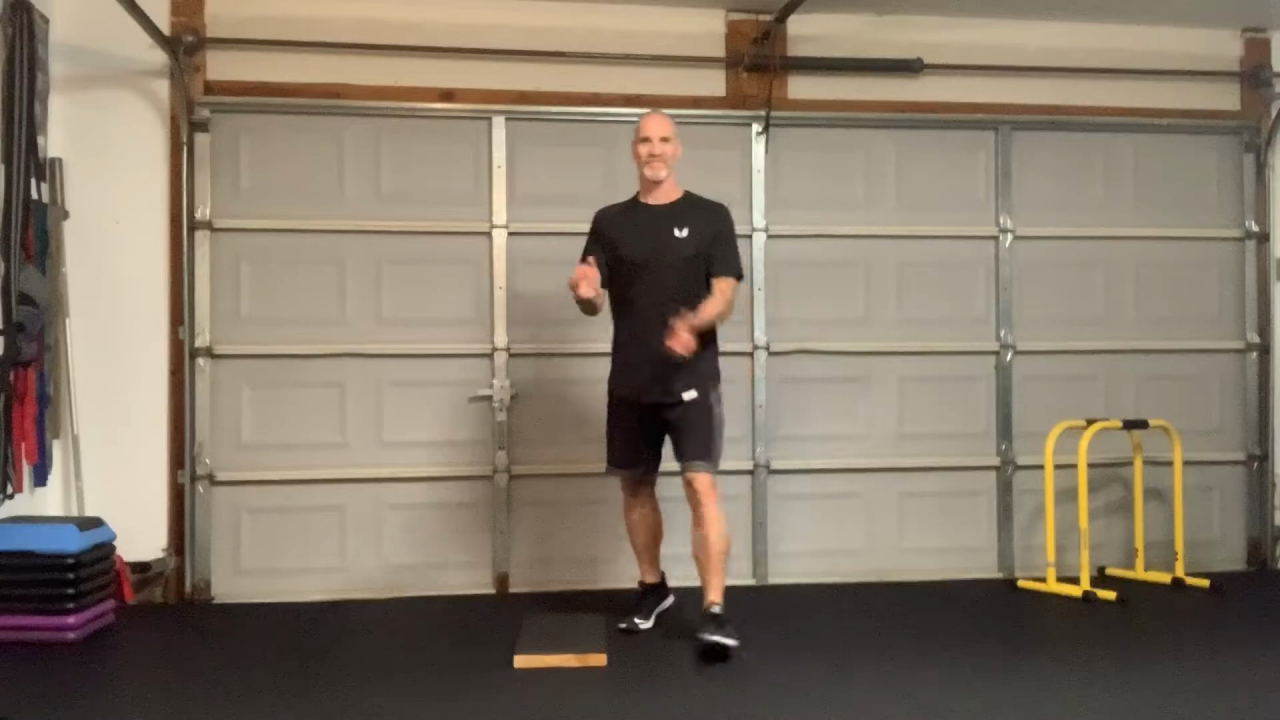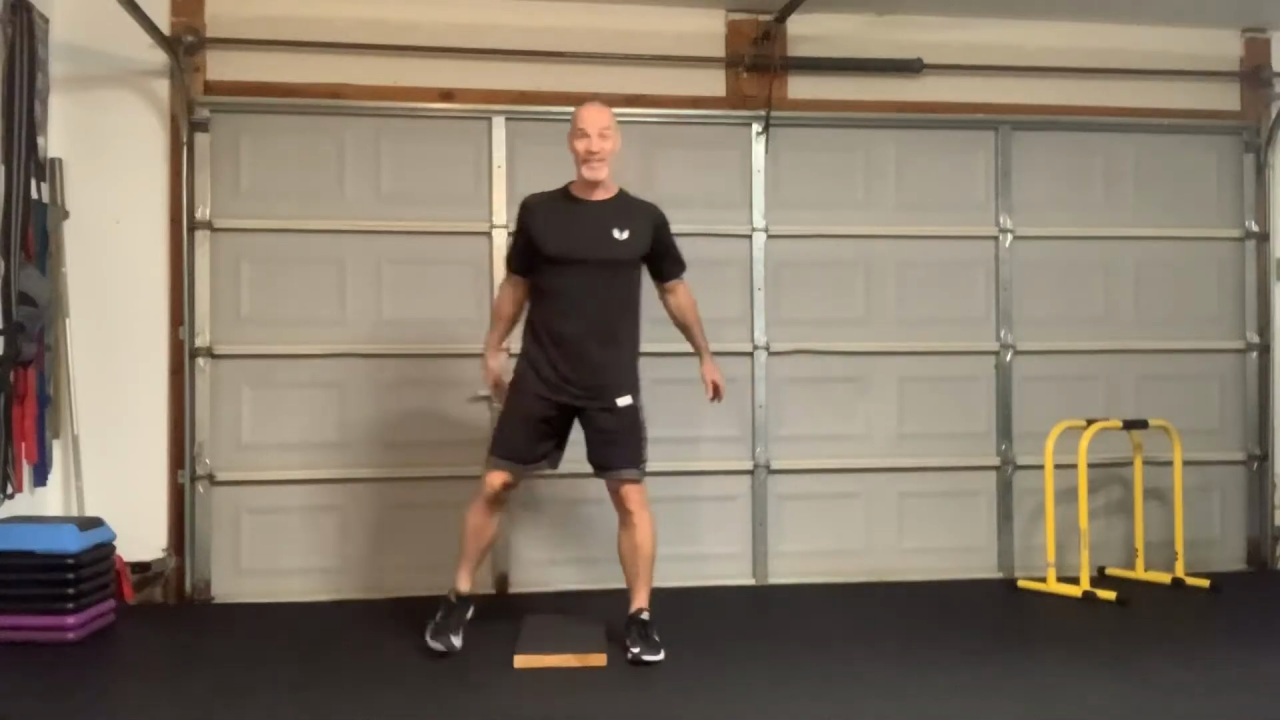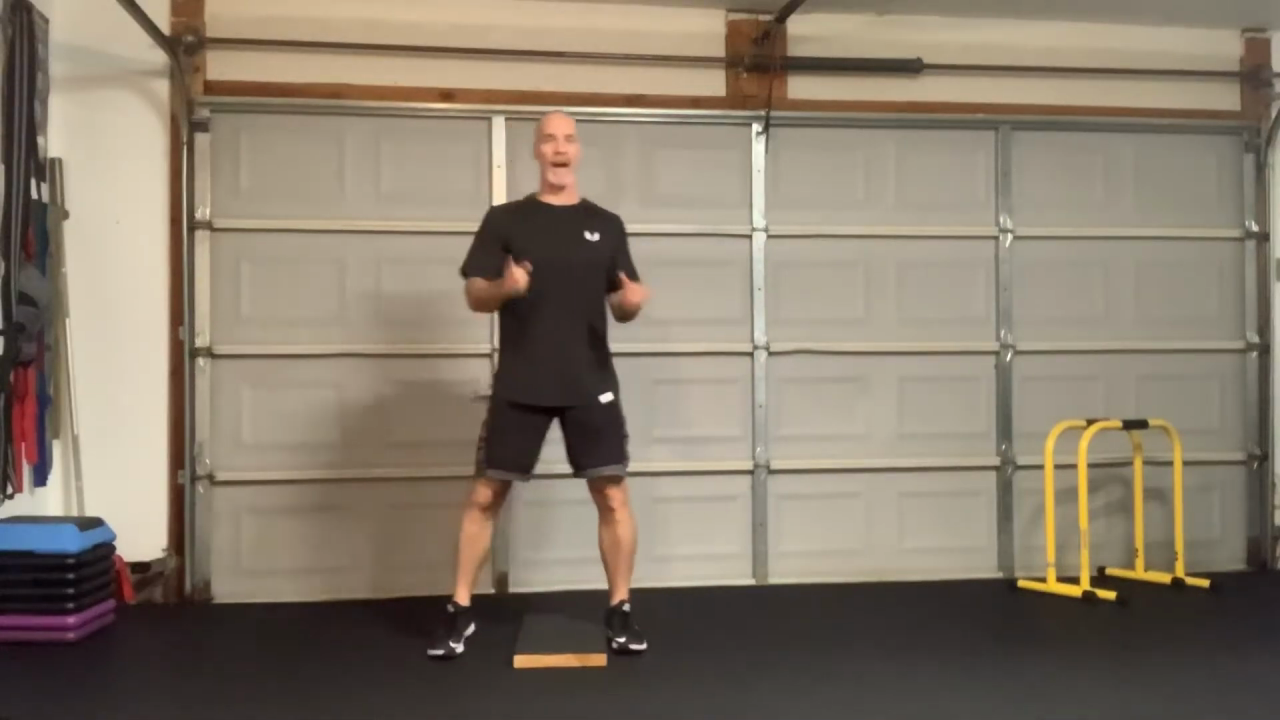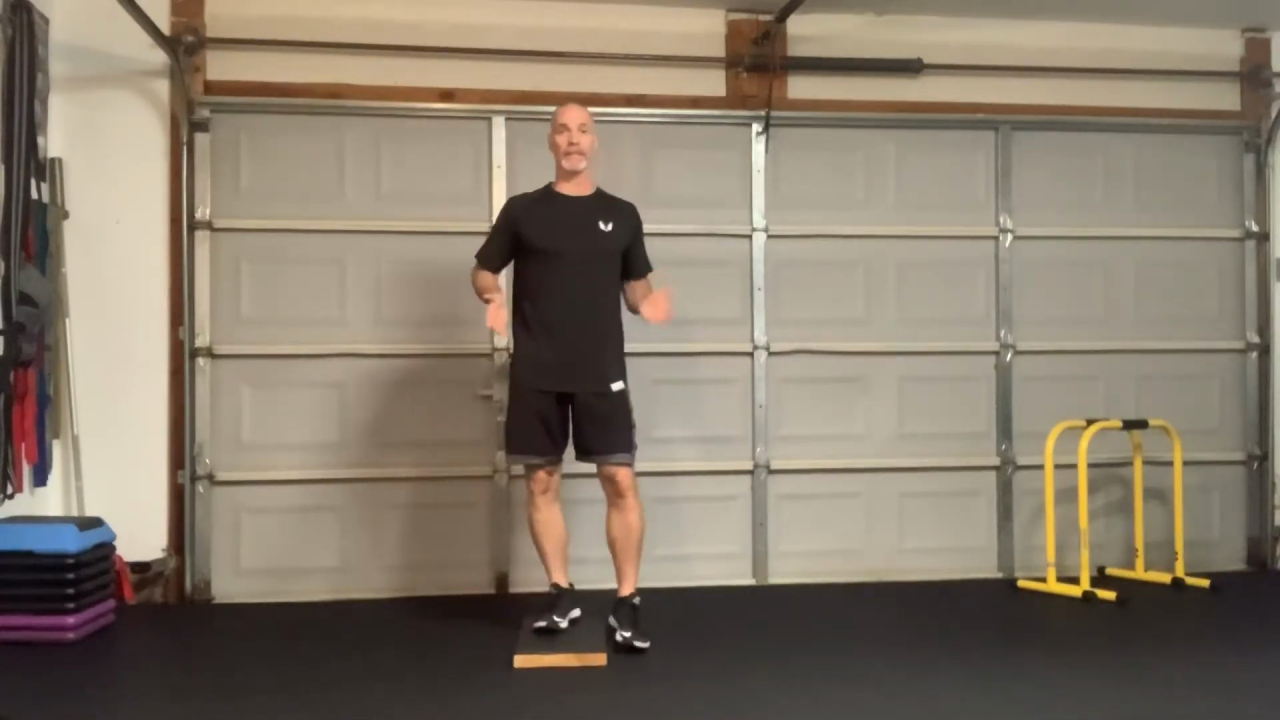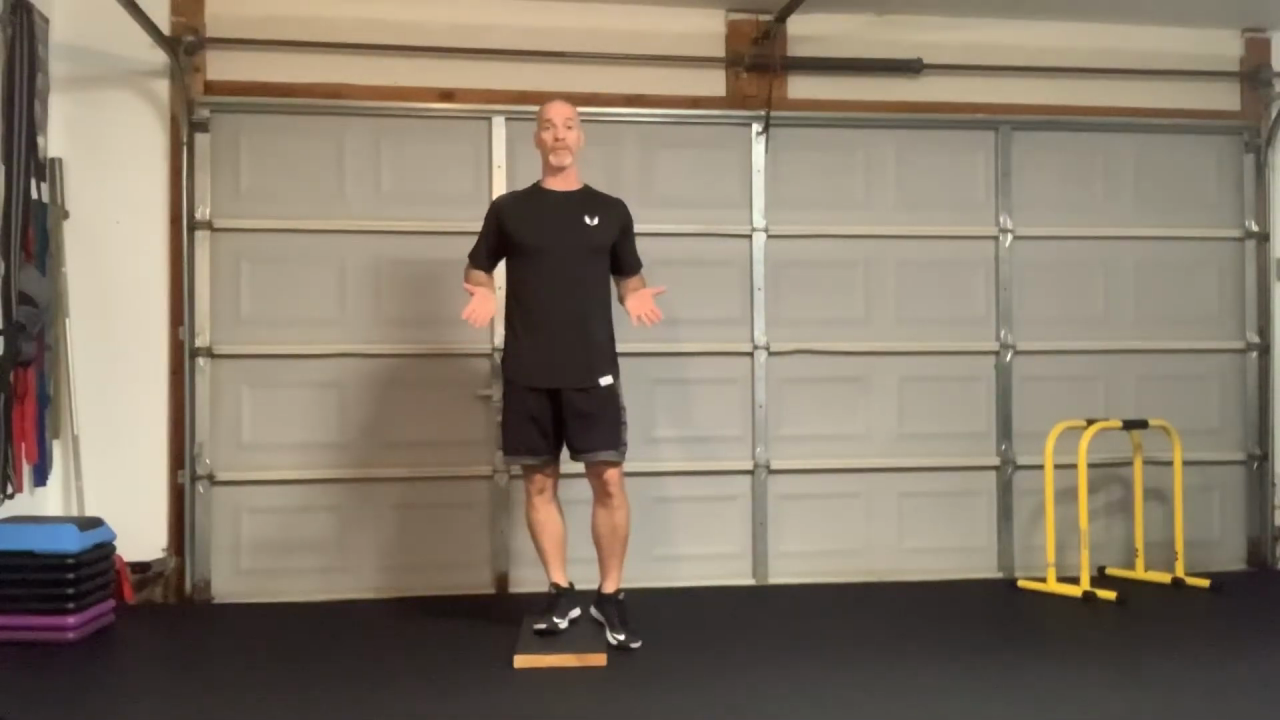
dt=1s
person 1, frame 1
left shoulder: (711, 216)
right shoulder: (610, 221)
left elbow: (724, 293)
right elbow: (596, 301)
left wrist: (693, 325)
right wrist: (586, 294)
left hip: (691, 379)
right hip: (630, 382)
left knee: (702, 487)
right knee: (636, 486)
left ankle: (713, 611)
right ankle: (653, 586)
person 1, frame 2
left shoulder: (645, 218)
right shoulder: (538, 211)
left elbow: (675, 290)
right elbow: (516, 285)
left wrist: (705, 357)
right wrist: (493, 351)
left hip: (612, 384)
right hip: (539, 380)
left knee: (630, 497)
right knee: (494, 486)
left ankle: (639, 618)
right ankle: (460, 598)
person 1, frame 3
left shoulder: (606, 225)
right shoulder: (504, 220)
left elbow: (621, 308)
right elbow: (474, 295)
left wrist: (631, 300)
right wrist: (504, 286)
left hip: (591, 382)
right hip: (521, 383)
left knee: (612, 495)
right knee: (485, 496)
left ankle: (619, 610)
right ankle: (460, 610)
person 1, frame 4
left shoulder: (622, 214)
right shoulder: (522, 210)
left elbow: (635, 284)
right elbow: (483, 271)
left wrist: (649, 303)
right wrist: (492, 297)
left hip: (602, 371)
right hip: (536, 372)
left knee: (621, 482)
right knee: (542, 482)
left ankle: (626, 602)
right ankle: (561, 592)
person 1, frame 5
left shoulder: (611, 210)
right shoulder: (509, 208)
left elbow: (629, 276)
right elbow: (477, 268)
left wrist: (636, 296)
right wrist: (482, 293)
left hip: (592, 368)
right hip: (528, 371)
left knee: (609, 481)
right knee: (539, 482)
left ankle: (610, 596)
right ankle: (561, 592)
